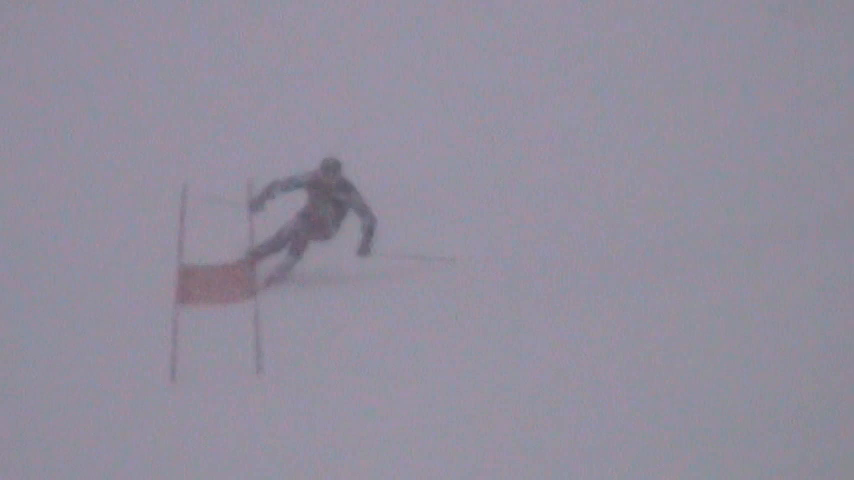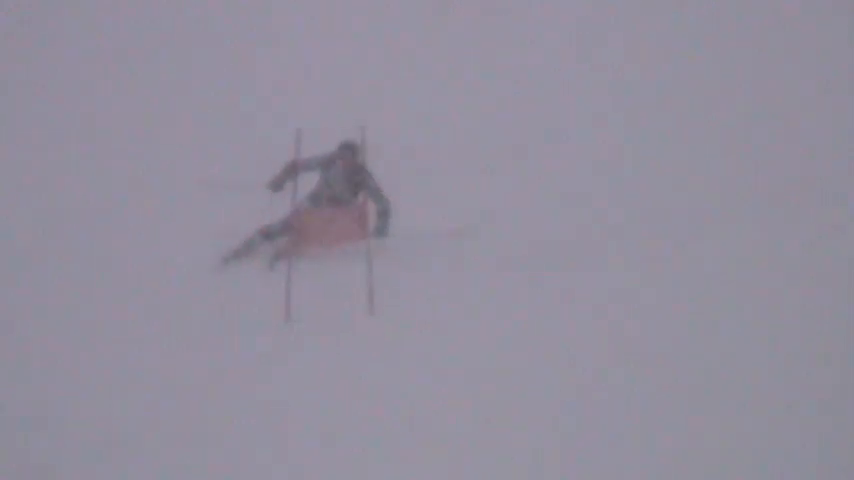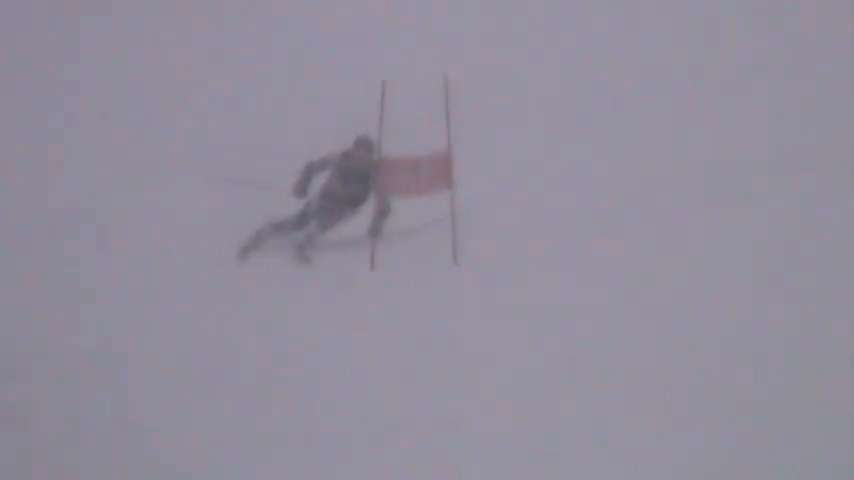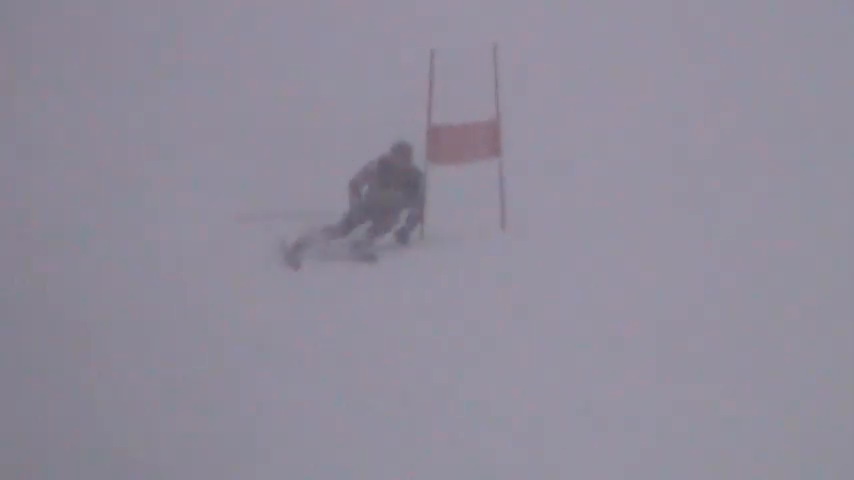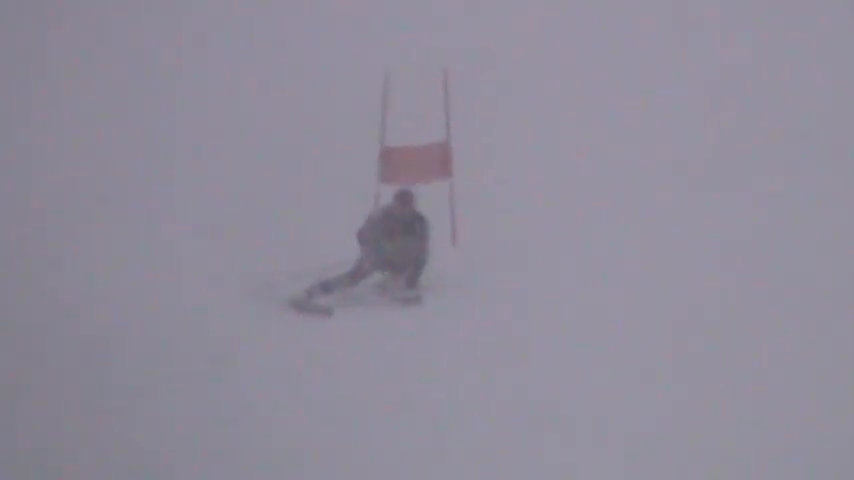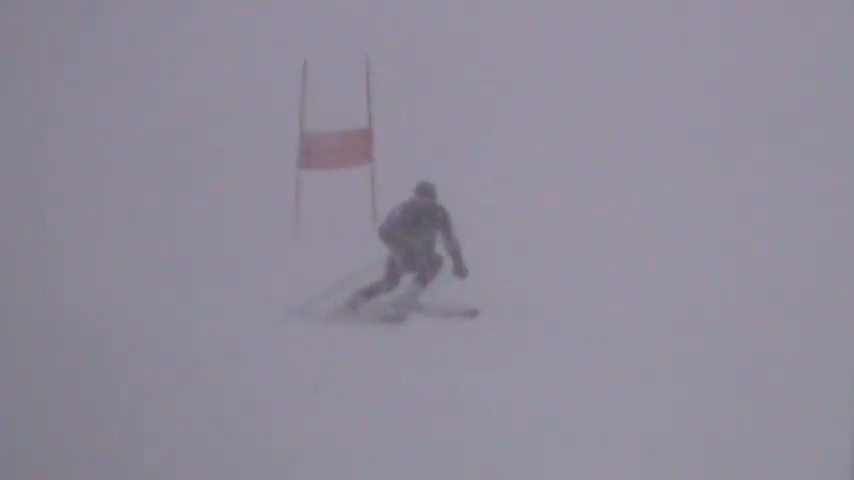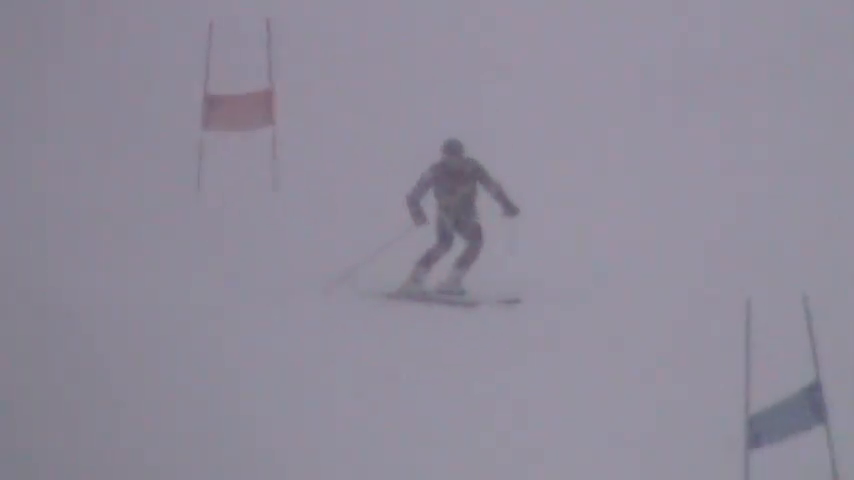
dt=0.2s
person 1, frame 1
left shoulder: (347, 191)
right shoulder: (312, 178)
left elbow: (368, 218)
right elbow: (280, 185)
left wrist: (366, 243)
right wrist: (261, 197)
left hip: (327, 227)
right hip: (307, 218)
right knee: (275, 243)
left ankle: (282, 270)
person 1, frame 2
left shoulder: (362, 175)
right shoulder: (328, 161)
left elbow: (382, 203)
right elbow: (297, 165)
left wrist: (382, 226)
right wrist: (281, 178)
right hip: (312, 202)
right knee: (281, 228)
person 1, frame 3
left shoulder: (374, 172)
right shoulder: (342, 159)
left elbow: (384, 202)
right elbow: (311, 167)
left wrist: (377, 225)
right wrist: (301, 184)
left hip: (346, 207)
right hip: (326, 198)
right knee: (298, 223)
person 1, frame 4
left shoulder: (415, 177)
right shoulder: (379, 165)
left elbow: (418, 208)
right elbow: (355, 184)
left wrist: (406, 230)
right wrist: (356, 208)
left hip: (391, 211)
right hip: (369, 205)
right knee: (344, 228)
person 1, frame 5
left shoulder: (419, 222)
right shoulder: (381, 215)
left elbow: (421, 252)
right elbow: (362, 235)
left wrist: (415, 275)
left hip: (396, 260)
right hip: (375, 256)
right knee: (353, 278)
right ankle: (312, 292)
person 1, frame 6
left shoulder: (439, 213)
right shoulder: (403, 210)
left elbow: (449, 238)
right elbow: (384, 232)
left wrist: (458, 263)
right wrist: (397, 247)
left hip: (420, 257)
right hip: (399, 254)
left knee: (437, 261)
right knee: (390, 283)
left ankle: (407, 299)
right ankle: (357, 300)
person 1, frame 7
left shoulder: (471, 166)
right shoulder: (436, 171)
left elbow: (491, 185)
right elbow: (413, 197)
left wrist: (507, 204)
right wrist: (417, 212)
left hip: (467, 215)
right hip: (446, 214)
left knee: (476, 240)
right knee: (444, 245)
left ankle: (451, 284)
right ankle: (414, 281)
